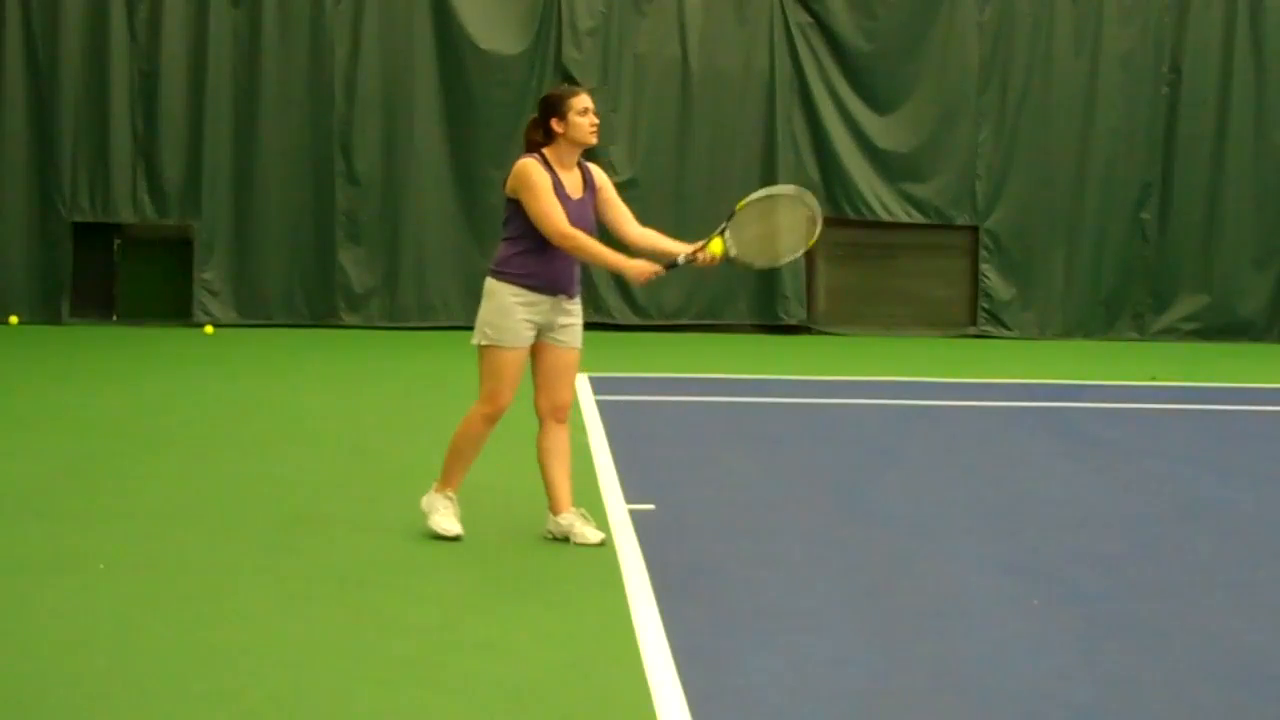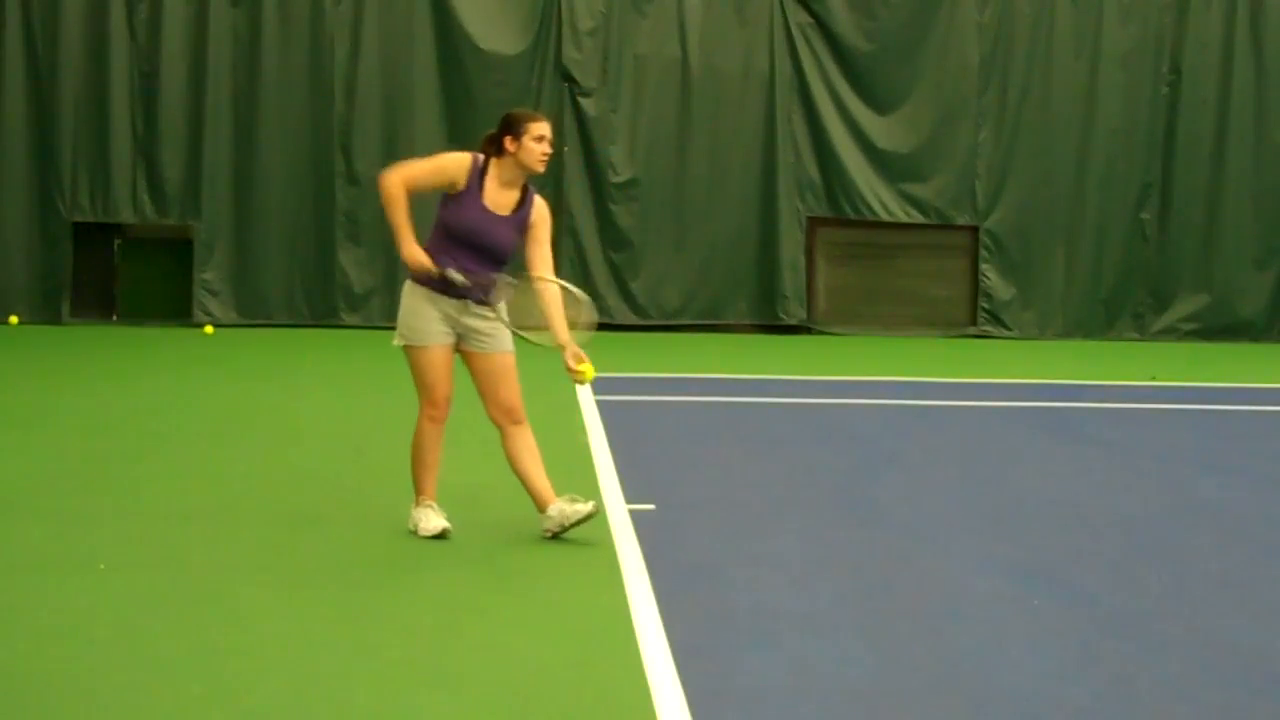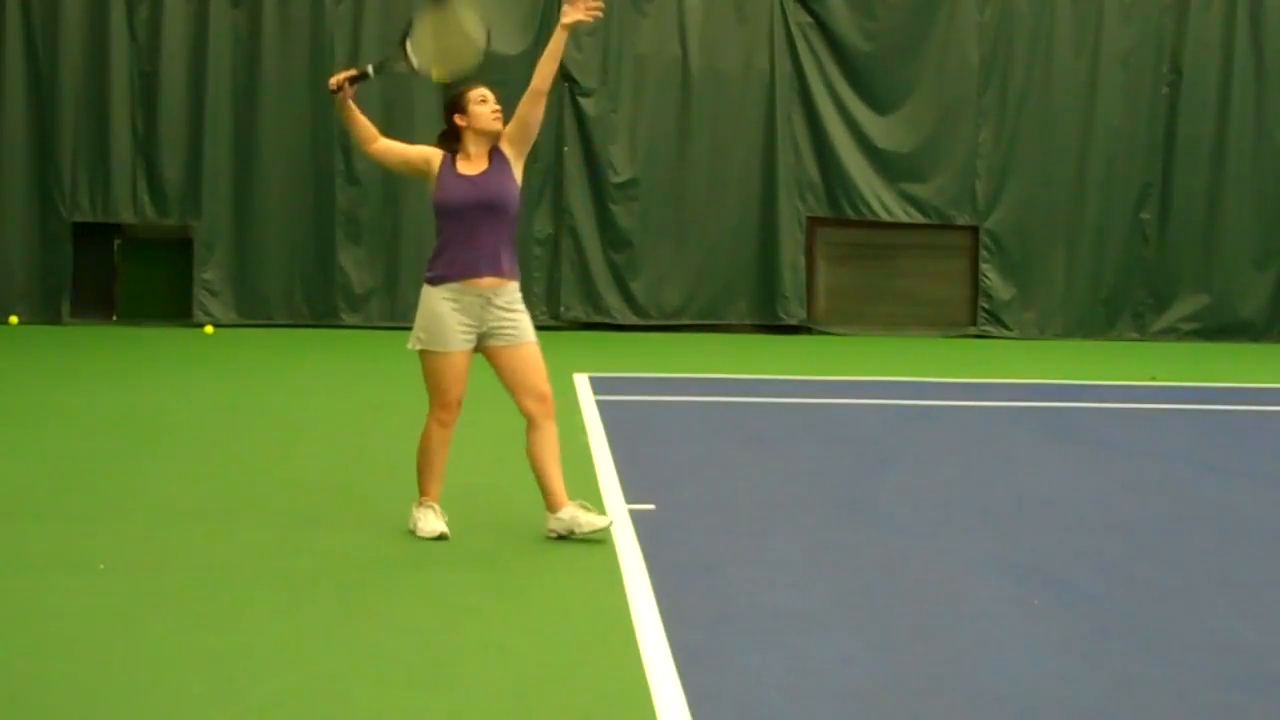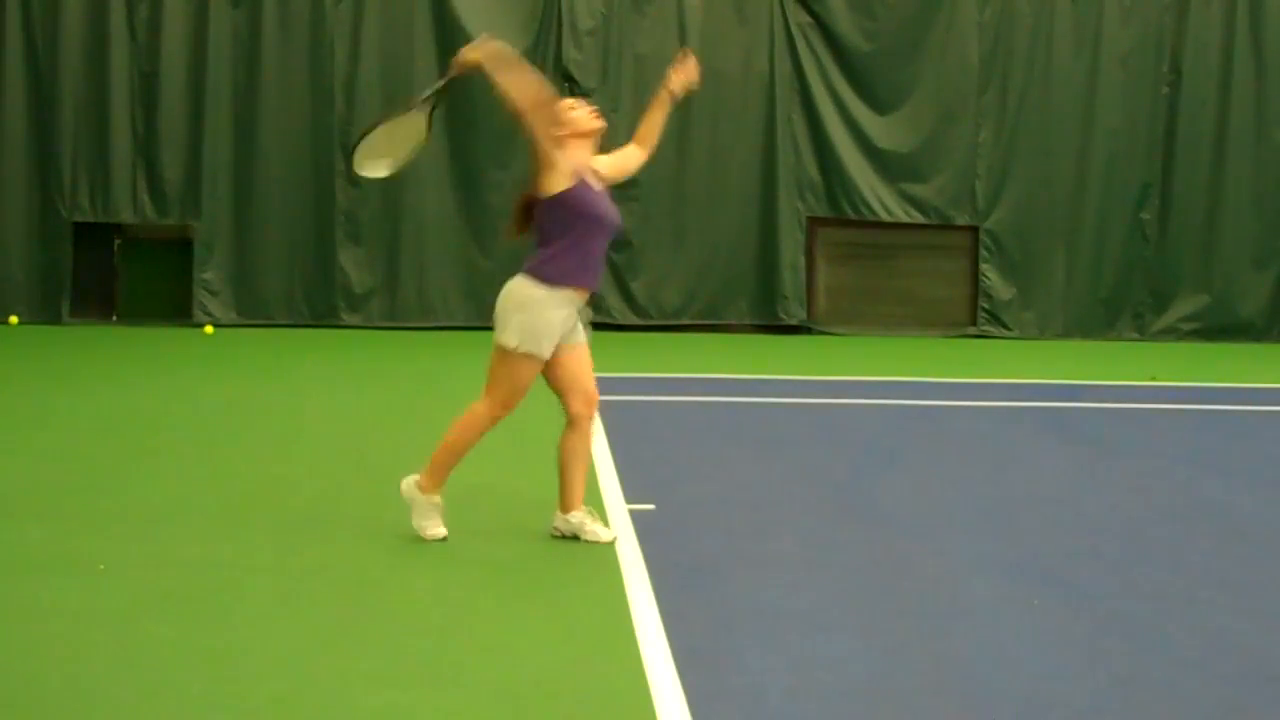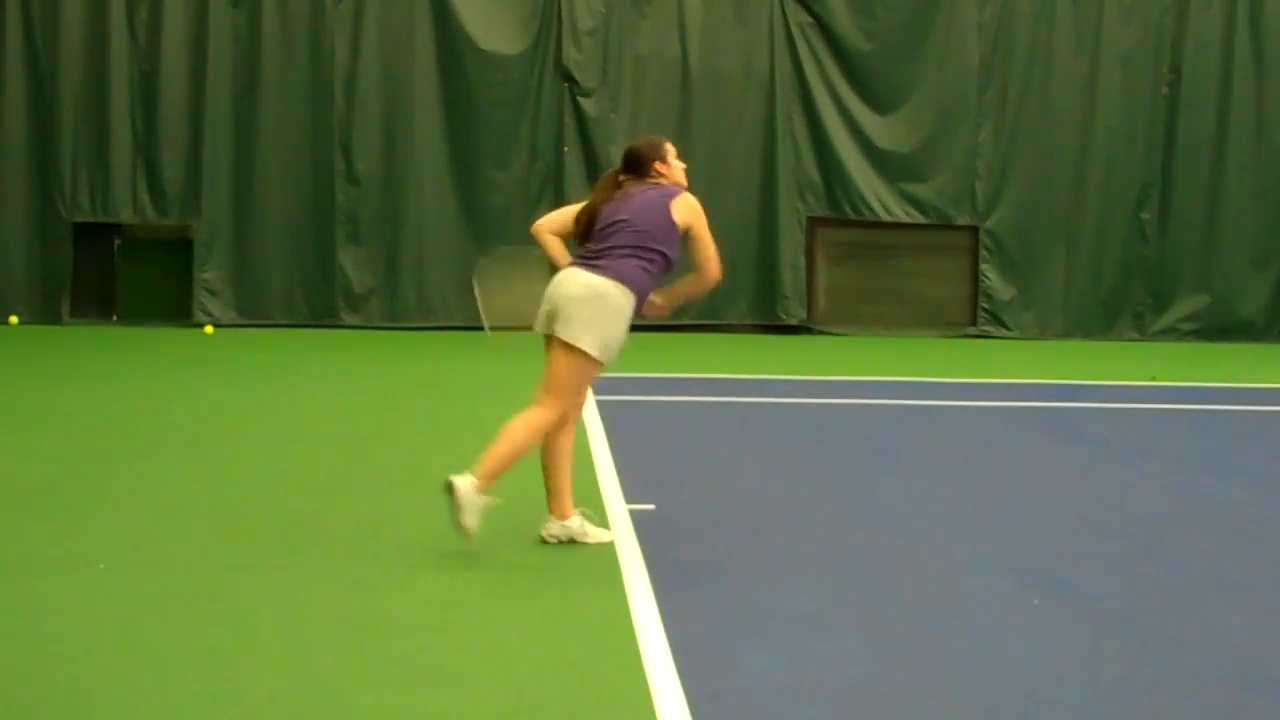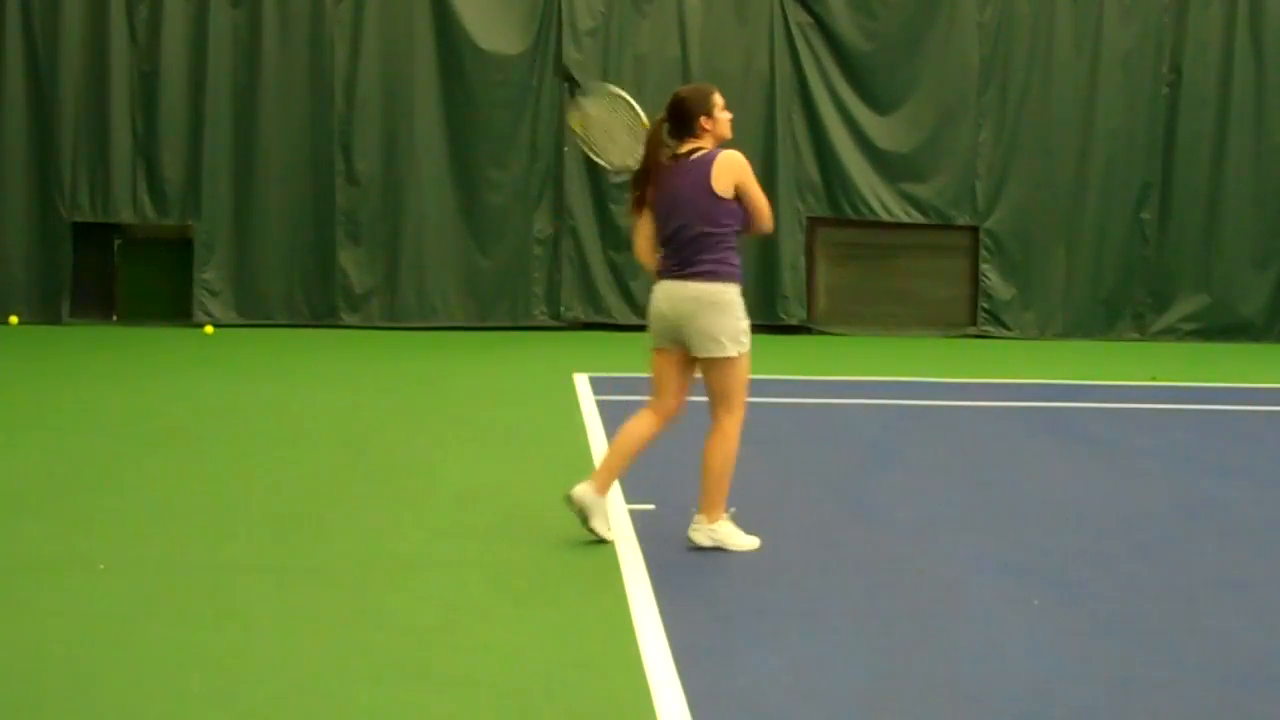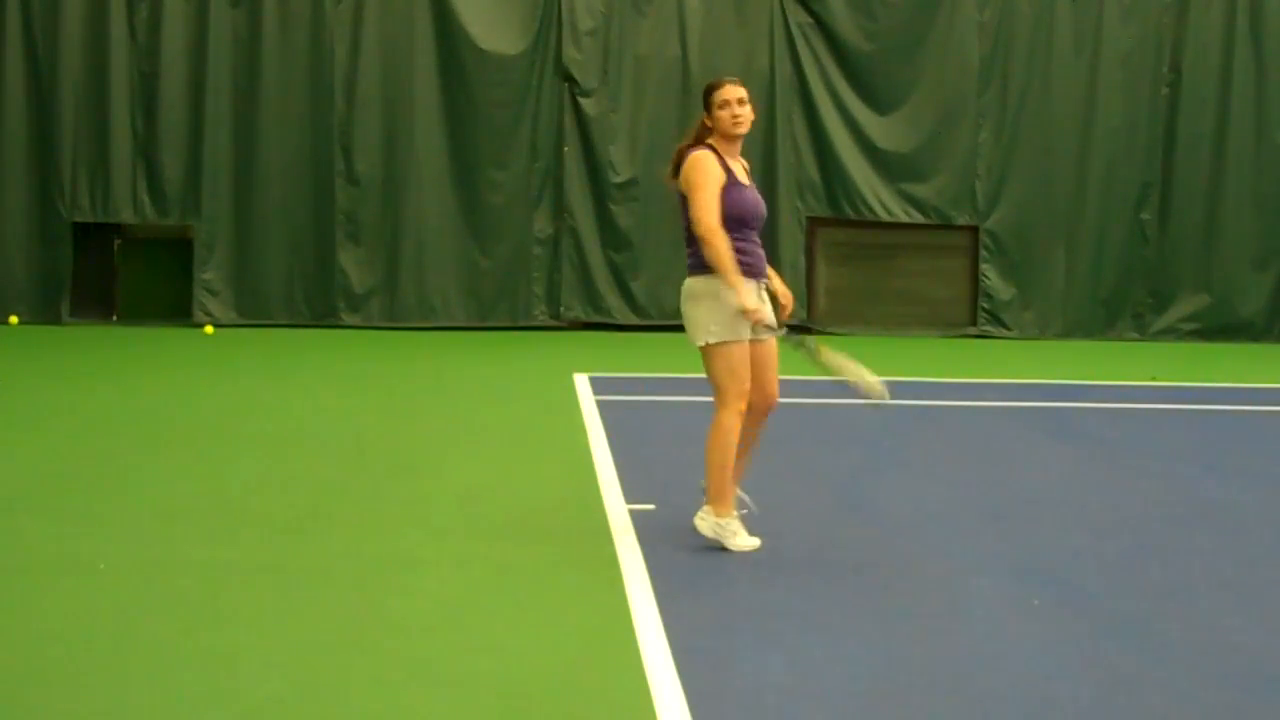
dt=0.5s
person 1, frame 1
left shoulder: (594, 176)
right shoulder: (530, 169)
left elbow: (632, 231)
right elbow: (561, 235)
left wrist: (689, 251)
right wrist: (624, 265)
left hip: (564, 304)
right hip: (514, 297)
left knee: (557, 412)
right knee: (493, 406)
left ankle: (562, 513)
right ankle: (441, 496)
person 1, frame 2
left shoulder: (536, 209)
right shoulder: (464, 167)
left elbow: (543, 276)
right elbow: (392, 179)
left wrist: (563, 341)
right wrist: (406, 243)
left hip: (483, 312)
right hip: (429, 300)
left knee: (511, 413)
right knee: (435, 407)
left ankle: (551, 508)
right ankle: (425, 506)
person 1, frame 3
left shoulder: (510, 153)
right shoulder: (436, 162)
left elbow: (539, 91)
right elbow: (373, 144)
right wrist: (345, 100)
left hip: (505, 303)
right hip: (448, 302)
left knee: (539, 405)
right knee: (445, 410)
left ankle: (560, 511)
right ankle: (426, 506)
person 1, frame 4
left shoulder: (597, 171)
right shoulder: (557, 164)
left elbow: (640, 148)
right elbow: (533, 105)
left wrist: (669, 92)
right wrist: (492, 58)
left hip: (565, 311)
right hip: (537, 302)
left knee: (582, 409)
right knee: (495, 405)
left ankle: (571, 512)
right ankle: (425, 488)
person 1, frame 5
left shoulder: (609, 200)
right shoulder: (684, 203)
left elbow: (543, 228)
right elbow: (710, 273)
right wrist: (666, 299)
left hip: (567, 288)
right hip: (605, 301)
left knee: (562, 412)
right knee: (551, 410)
left ankle: (561, 516)
right ankle: (474, 483)
person 1, frame 6
left shoulder: (658, 175)
right shoulder: (730, 163)
left elbow: (644, 250)
right elbow: (764, 224)
left hip: (668, 298)
right hip: (714, 300)
left knee: (660, 409)
right knee: (729, 414)
left ankle: (593, 489)
right ankle: (711, 521)
person 1, frame 7
left shoulder: (741, 166)
right shoulder: (700, 160)
right elbow: (708, 230)
left wrist: (771, 277)
right wrist: (741, 291)
left hip: (748, 293)
right hip: (717, 295)
left knee: (765, 398)
right knee: (734, 401)
left ankle: (726, 485)
right ankle: (718, 513)
